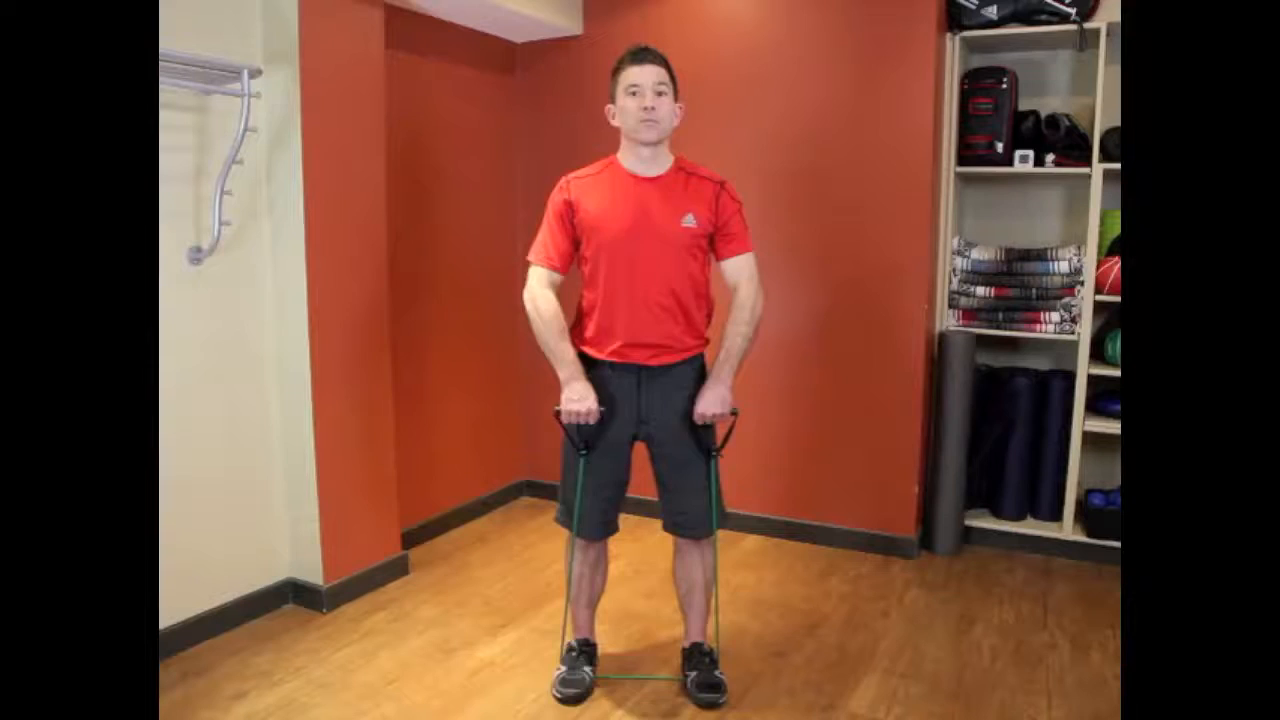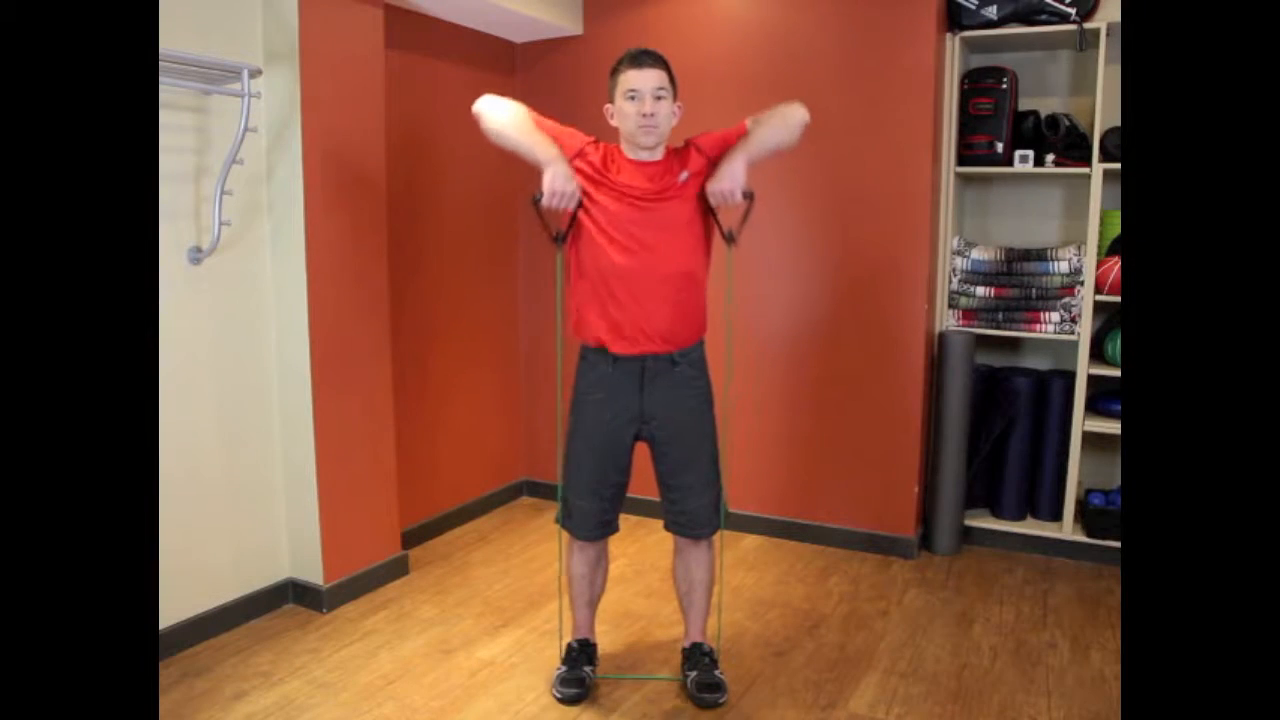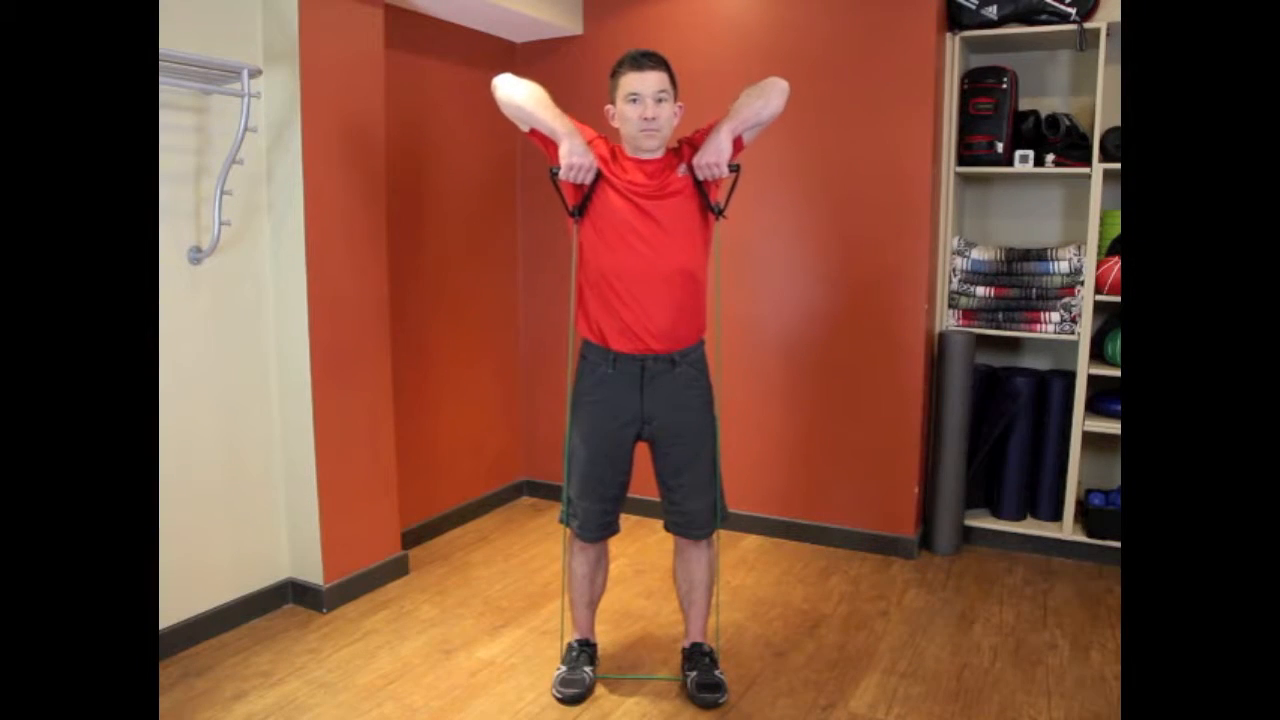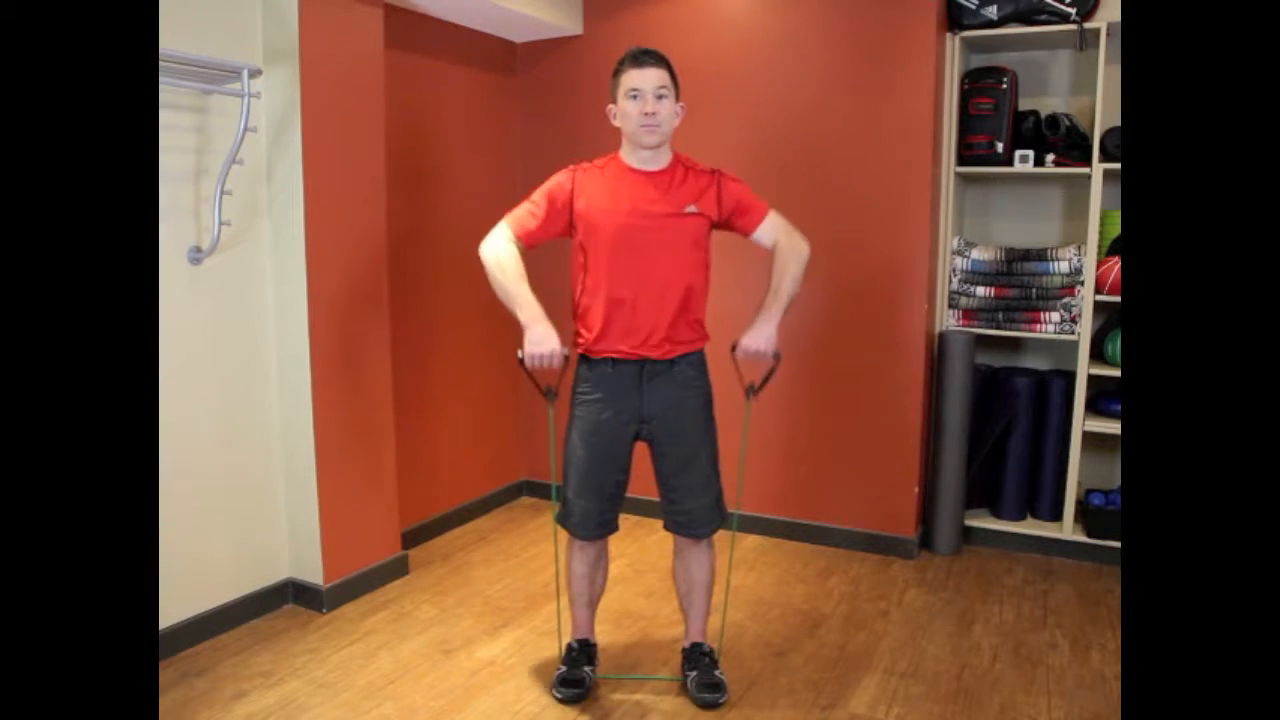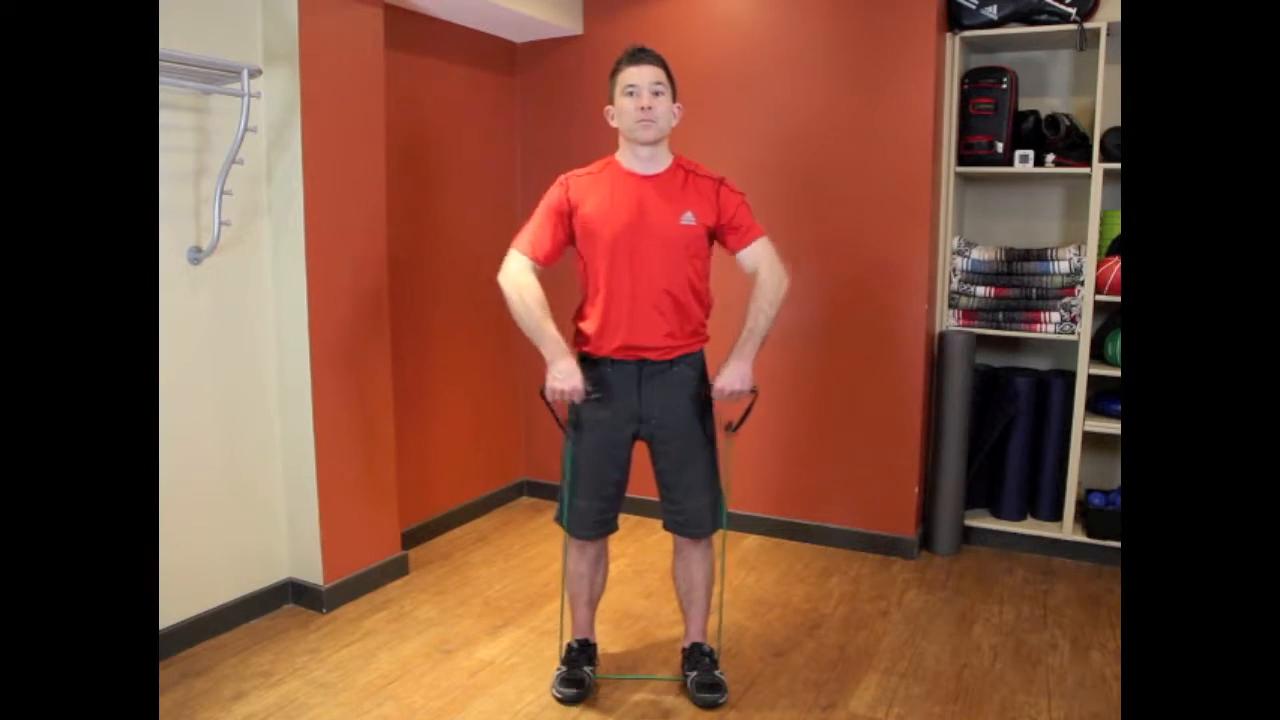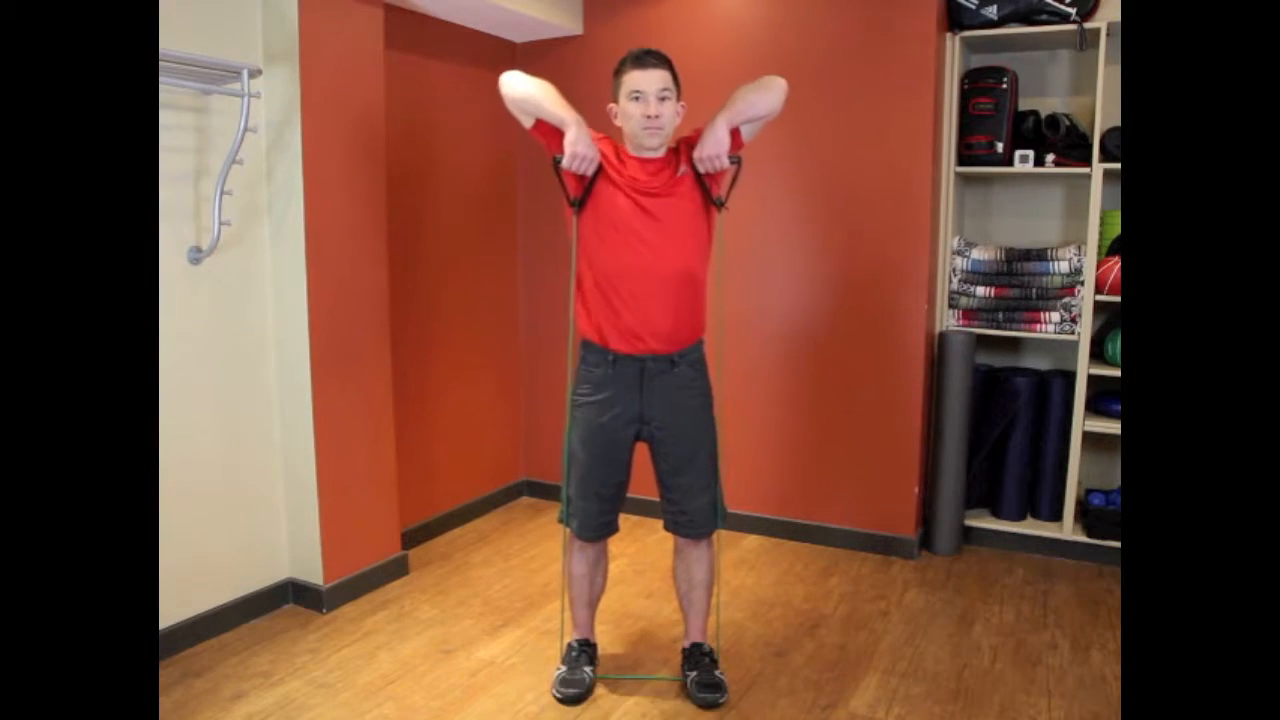
dt=0.7s
person 1, frame 1
left shoulder: (711, 193)
right shoulder: (576, 191)
left elbow: (747, 292)
right elbow: (538, 291)
left wrist: (722, 381)
right wrist: (571, 378)
left hip: (682, 380)
right hip: (599, 380)
left knee: (695, 525)
right knee: (587, 525)
left ankle: (696, 649)
right ankle: (581, 646)
person 1, frame 2
left shoulder: (701, 163)
right shoulder: (582, 162)
left elbow: (793, 117)
right elbow: (489, 109)
left wrist: (738, 161)
right wrist: (549, 160)
left hip: (681, 373)
right hip: (602, 373)
left knee: (695, 522)
right knee: (586, 522)
left ankle: (697, 649)
right ankle: (581, 645)
person 1, frame 3
left shoulder: (697, 160)
right shoulder: (588, 160)
left elbow: (774, 92)
right elbow: (508, 88)
left wrist: (723, 135)
right wrist: (567, 137)
left hip: (682, 371)
right hip: (605, 370)
left knee: (695, 522)
right knee: (588, 521)
left ankle: (697, 649)
right ankle: (582, 646)
person 1, frame 4
left shoulder: (711, 187)
right shoulder: (577, 185)
left elbow: (792, 242)
right elbow: (496, 245)
left wrist: (770, 318)
right wrist: (532, 322)
left hip: (681, 376)
right hip: (601, 377)
left knee: (695, 523)
right knee: (586, 523)
left ankle: (697, 650)
right ankle: (581, 646)
person 1, frame 5
left shoulder: (711, 192)
right shoulder: (575, 190)
left elbow: (771, 272)
right elbow: (514, 271)
left wrist: (742, 357)
right wrist: (556, 355)
left hip: (682, 378)
right hip: (598, 377)
left knee: (695, 523)
right knee: (586, 524)
left ankle: (696, 651)
right ankle: (581, 647)
person 1, frame 6
left shoulder: (698, 161)
right shoulder: (590, 160)
left elbow: (774, 91)
right elbow: (513, 85)
left wrist: (721, 127)
right wrist: (571, 126)
left hip: (681, 372)
right hip: (603, 371)
left knee: (695, 522)
right knee: (587, 522)
left ankle: (697, 649)
right ankle: (581, 646)
